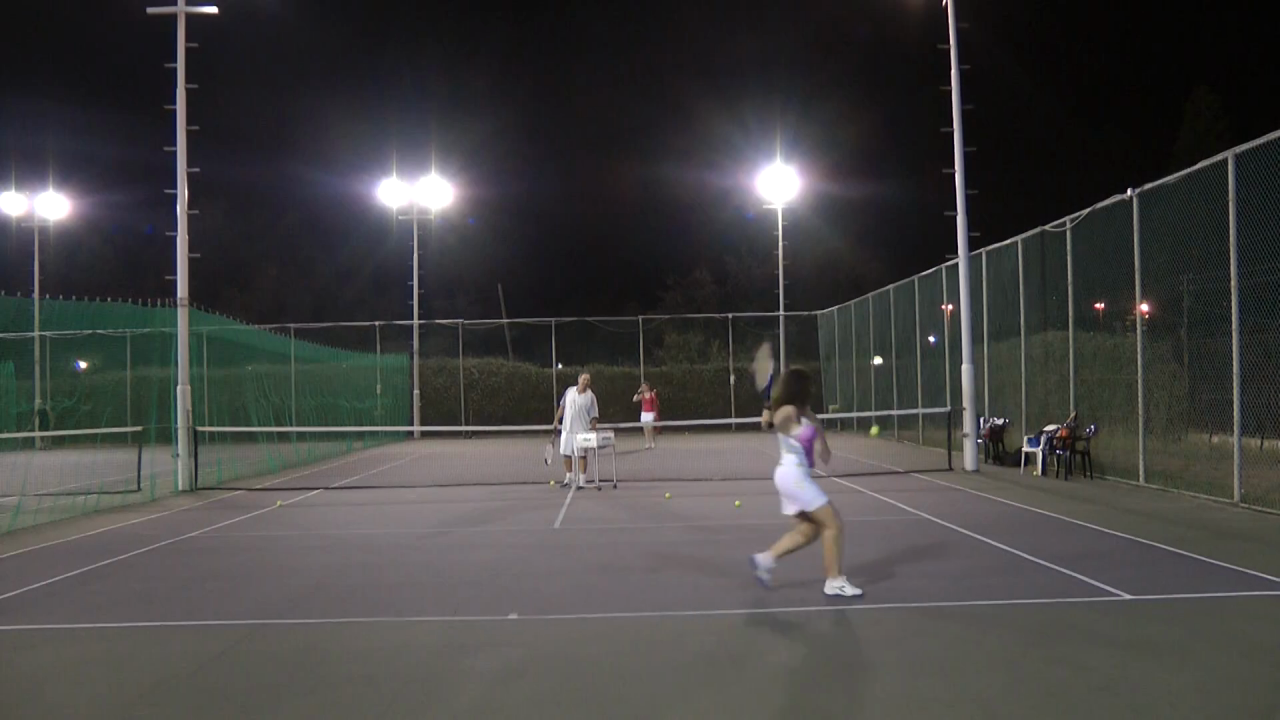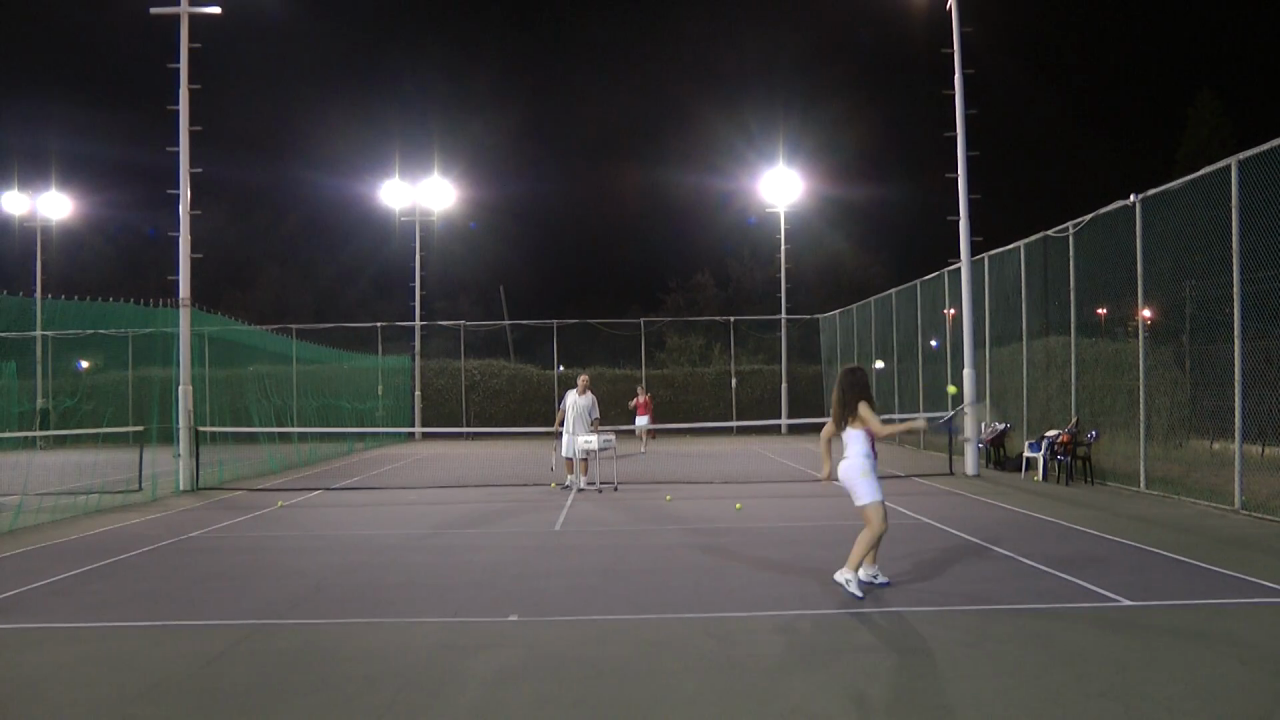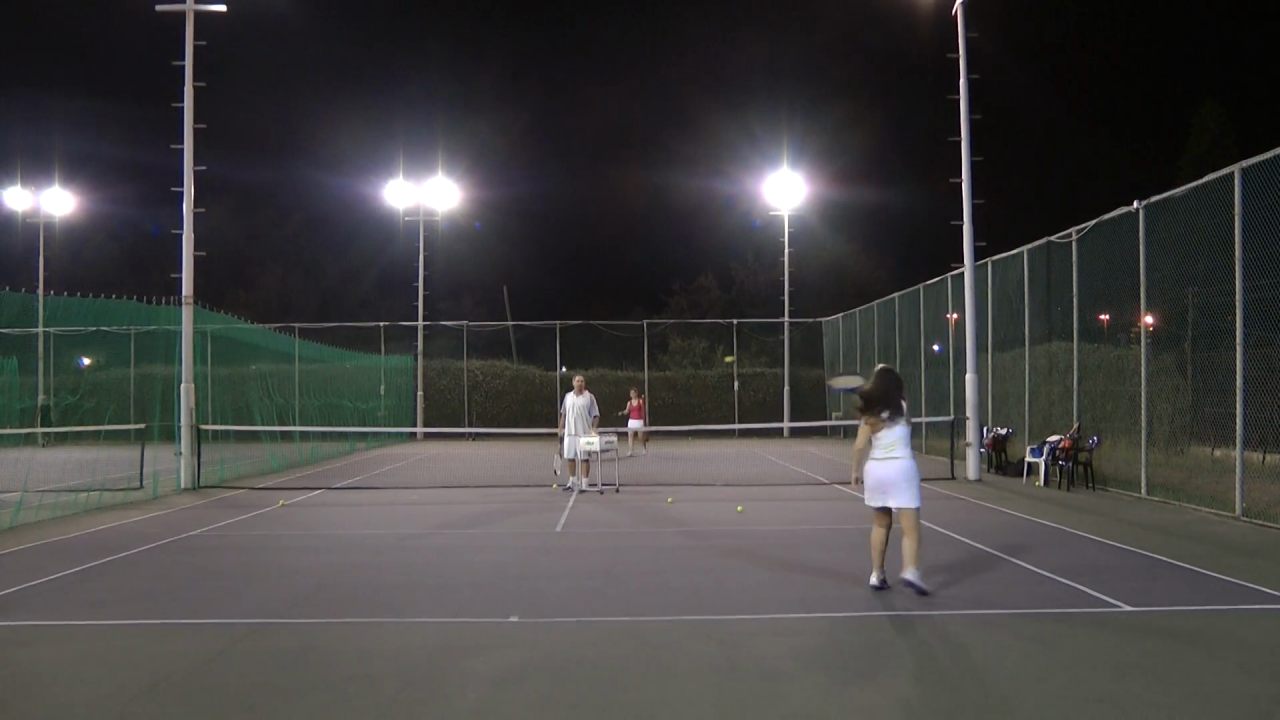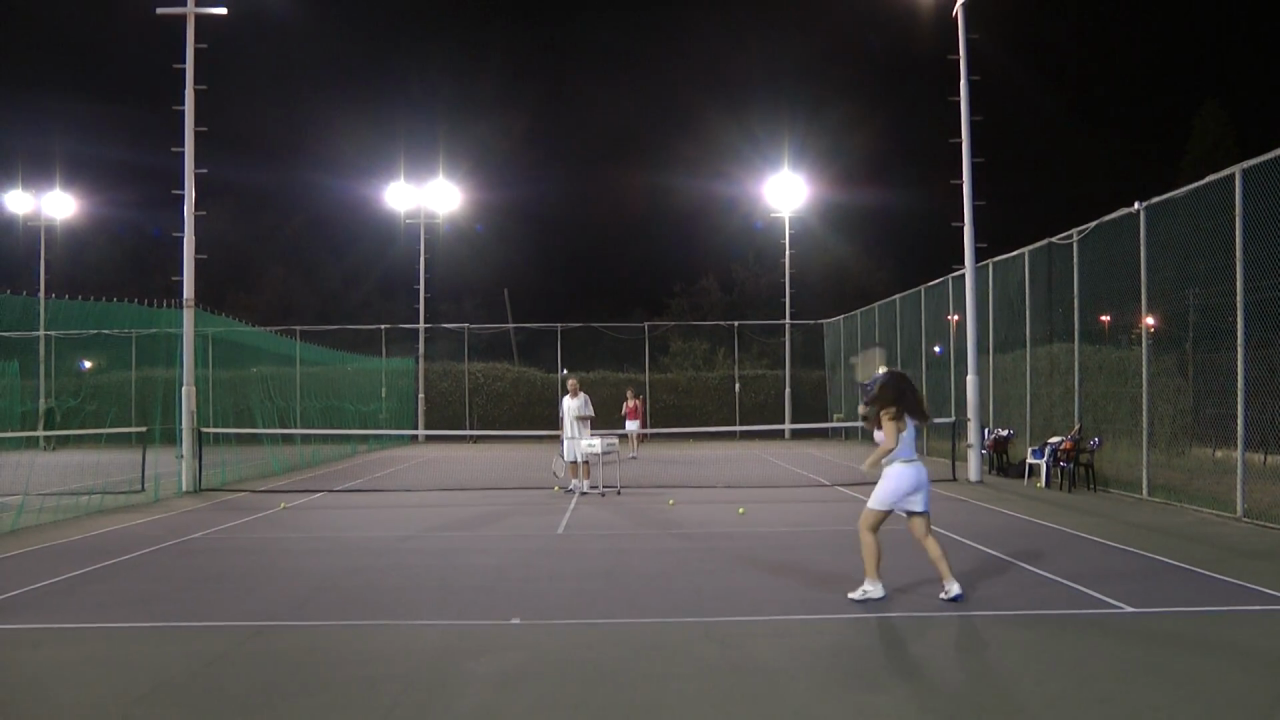
dt=0.4s
person 1, frame 1
left shoulder: (803, 411)
right shoulder: (789, 411)
left elbow: (815, 425)
right elbow: (775, 422)
left wrist: (823, 445)
right wrist: (771, 421)
left hip: (793, 476)
right hip: (795, 477)
left knee: (806, 532)
right knee: (834, 524)
left ankle: (766, 558)
right ankle: (835, 581)
person 1, frame 2
left shoulder: (843, 410)
right shoulder: (861, 406)
left elbow: (824, 436)
right elbow: (881, 431)
left wrist: (827, 464)
right wrist: (912, 425)
left hip: (850, 467)
right hip: (858, 469)
left knee: (877, 521)
right knee: (876, 526)
left ankle: (868, 569)
right ankle: (847, 573)
person 1, frame 3
left shoulder: (872, 412)
right shoulder: (903, 407)
left elbow: (860, 446)
left wrist: (856, 470)
left hip: (876, 470)
right hip: (903, 469)
left knee: (881, 525)
right knee: (911, 529)
left ankle: (877, 575)
right ankle: (911, 571)
person 1, frame 4
left shoulder: (889, 412)
right shoulder: (907, 413)
left elbow: (890, 444)
left wrist: (871, 461)
right wrist: (868, 415)
left hip: (898, 475)
right hip: (916, 472)
left knee: (865, 527)
right knee: (924, 535)
left ankle: (872, 585)
right ankle: (951, 585)
